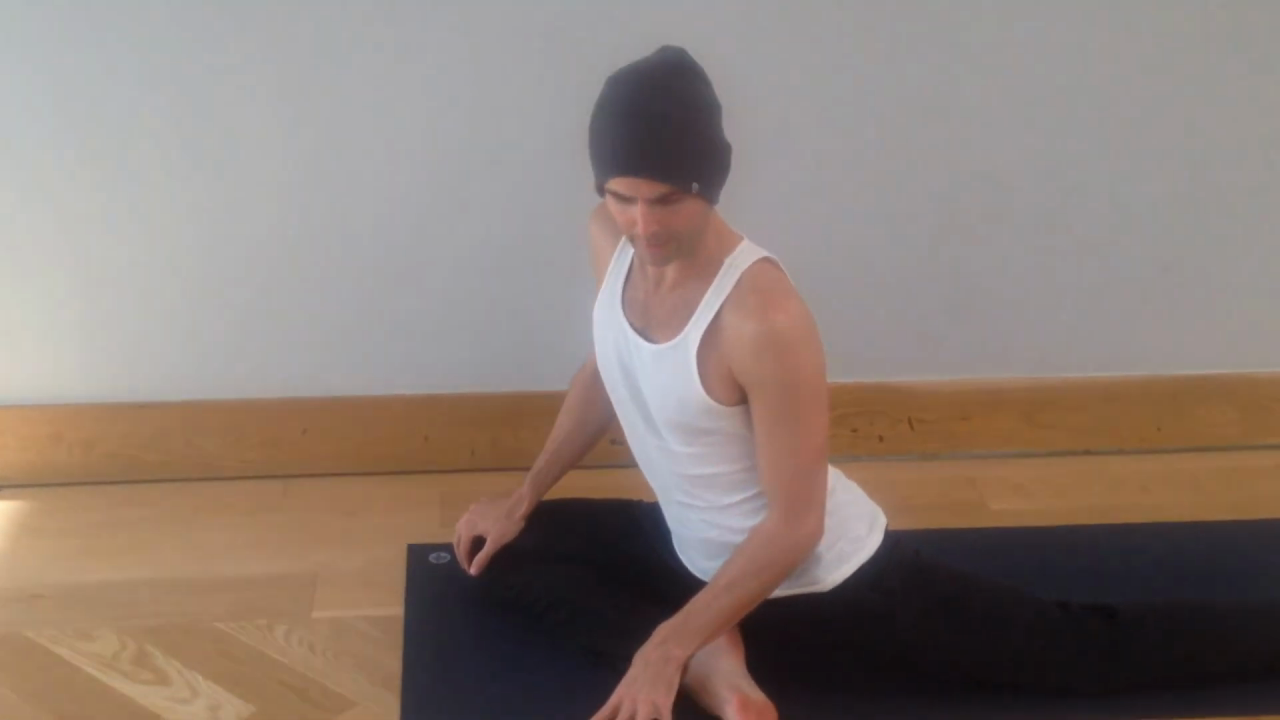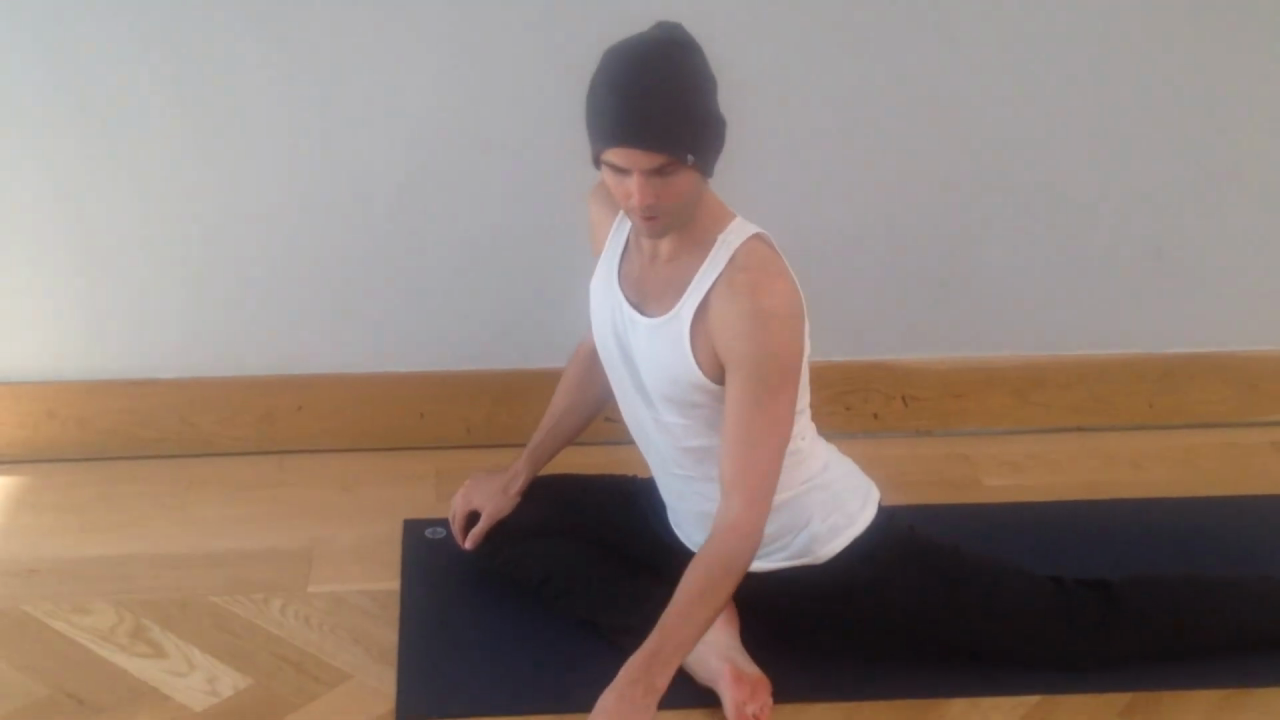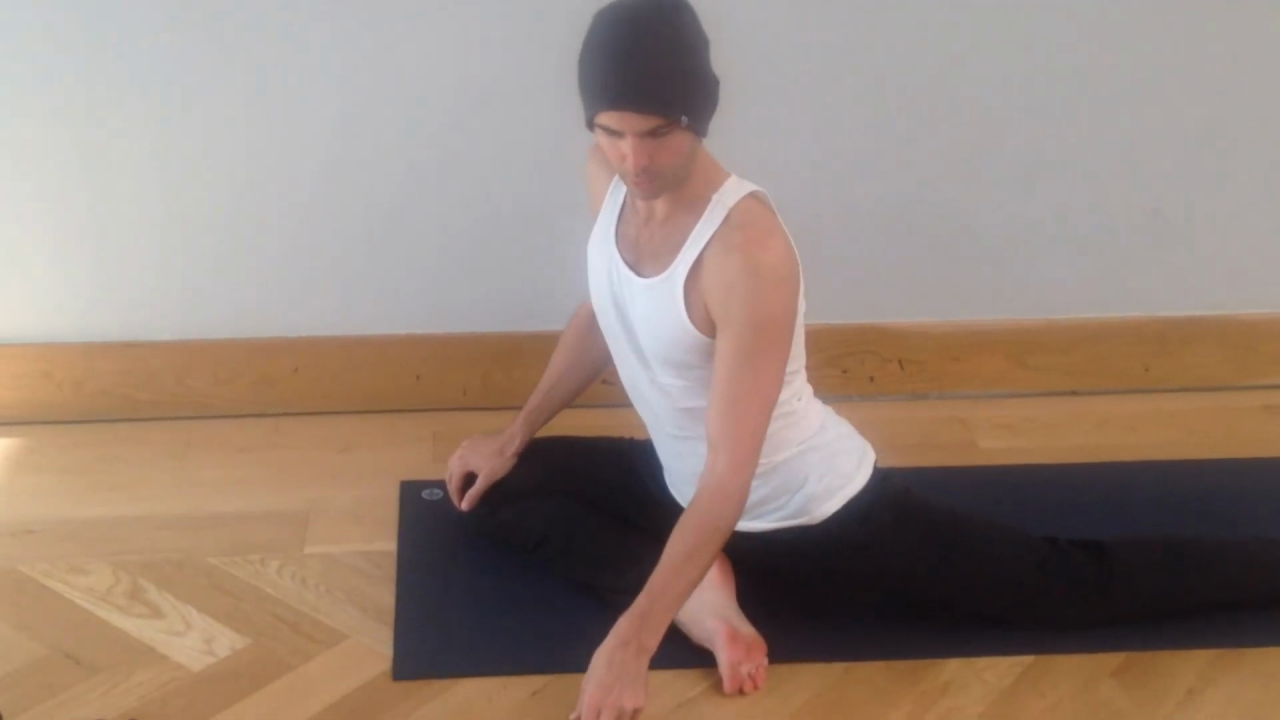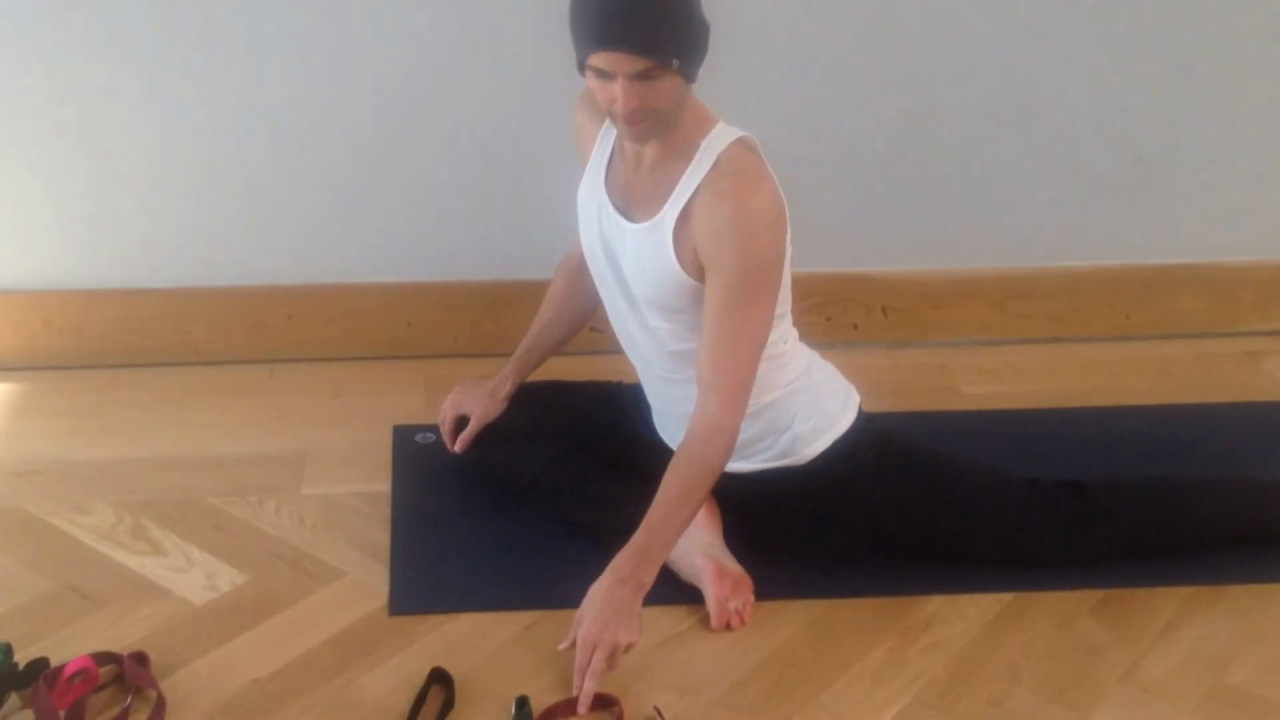
dt=0.4s
person 1, frame 1
left shoulder: (761, 317)
right shoulder: (609, 237)
left elbow: (795, 527)
right elbow: (606, 371)
left wrist: (667, 645)
right wrist: (523, 495)
left hip: (824, 581)
right hip: (696, 550)
left knee: (1085, 651)
right knee: (503, 551)
person 1, frame 2
left shoulder: (752, 292)
right shoulder: (609, 214)
left elbow: (742, 522)
right elbow: (604, 349)
right wrist: (519, 471)
left hip: (816, 555)
right hip: (686, 520)
left knee: (1077, 624)
right knee: (501, 526)
right ankle: (701, 627)
person 1, frame 3
left shoulder: (748, 251)
right shoulder: (607, 175)
left elbow: (731, 480)
right elbow: (604, 315)
left wrist: (635, 637)
right wrist: (515, 433)
left hip: (813, 514)
right hip: (685, 485)
left knee: (1070, 585)
right knee: (498, 488)
right ankle: (694, 591)
person 1, frame 4
left shoulder: (735, 195)
right shoulder: (596, 122)
left elbow: (720, 419)
right elbow: (591, 261)
left wrist: (628, 576)
right wrist: (507, 376)
left hip: (801, 456)
right hip: (673, 428)
left knee: (1051, 524)
right knee: (487, 432)
right ankle: (685, 531)
